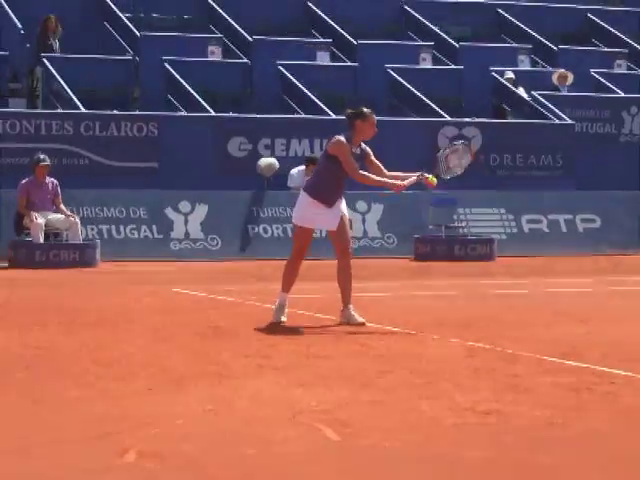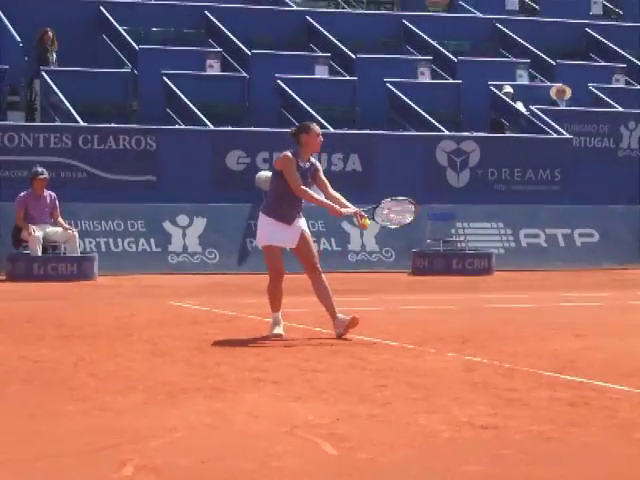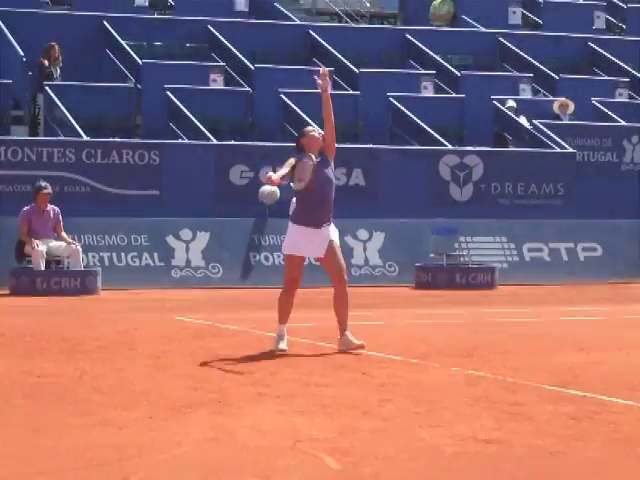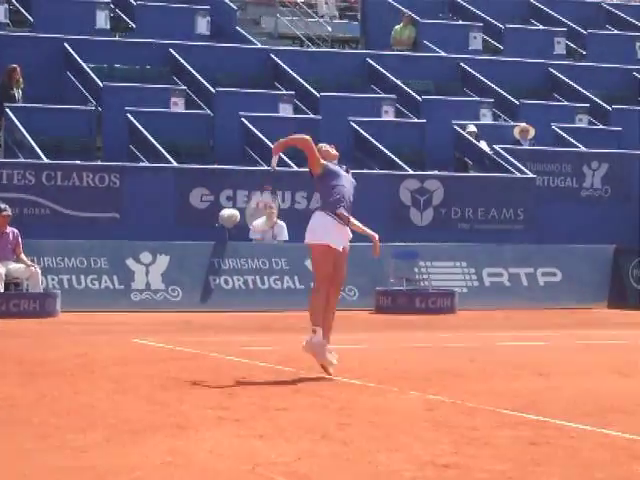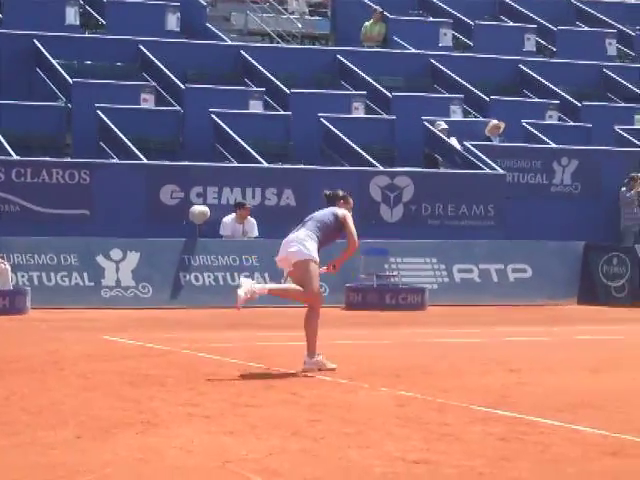
dt=0.7s
person 1, frame 1
left shoulder: (363, 150)
right shoulder: (339, 143)
left elbow: (384, 174)
right elbow: (357, 175)
left wrist: (417, 176)
right wrist: (392, 185)
left hip: (335, 204)
right hip: (311, 201)
left knee: (345, 255)
right knee: (298, 255)
left ankle: (347, 310)
right ankle: (281, 304)
person 1, frame 2
left shoulder: (314, 166)
right shoulder: (287, 158)
left elbow: (329, 192)
right elbow: (300, 190)
left wrist: (352, 209)
right wrist: (330, 207)
left hip: (295, 221)
right hip: (272, 221)
left knee: (315, 269)
right knee: (277, 274)
left ankle: (336, 319)
right ankle: (276, 321)
person 1, frame 3
left shoulder: (328, 158)
right shoulder: (296, 163)
left elbow: (329, 122)
right elbow: (276, 178)
left wrist: (325, 92)
right wrist: (272, 179)
left hip: (325, 230)
right hip: (300, 229)
left knee: (341, 281)
right knee: (291, 284)
left ankle: (345, 337)
right ankle: (281, 334)
person 1, frame 4
left shoulder: (345, 176)
right shoulder: (321, 167)
left elbow: (345, 216)
right elbow: (305, 140)
left wrist: (370, 234)
right wrist: (279, 146)
left hip: (340, 232)
right hip: (324, 224)
left knee: (335, 290)
right knee: (321, 284)
left ankle: (323, 344)
right ankle: (316, 337)
person 1, frame 5
left shoulder: (319, 215)
right shoulder: (342, 213)
right elbow: (353, 242)
right wrist: (336, 263)
left hip: (288, 246)
right hip: (303, 244)
left knee: (315, 302)
right knee: (311, 295)
left ankle: (312, 358)
right ankle: (257, 288)
